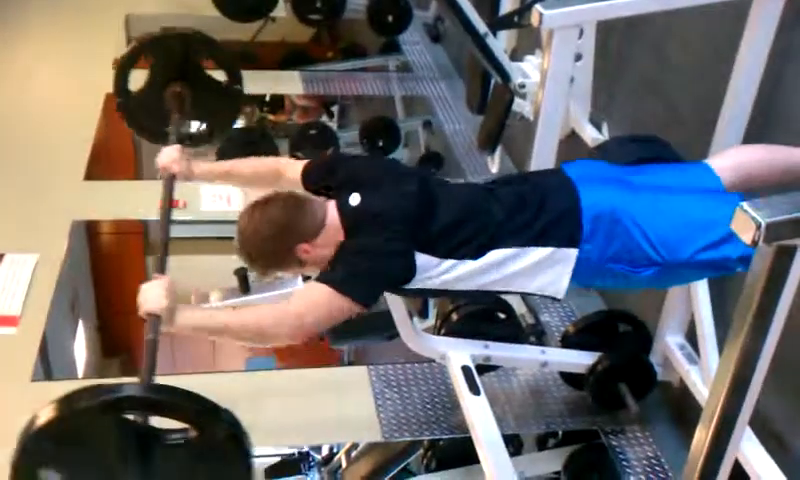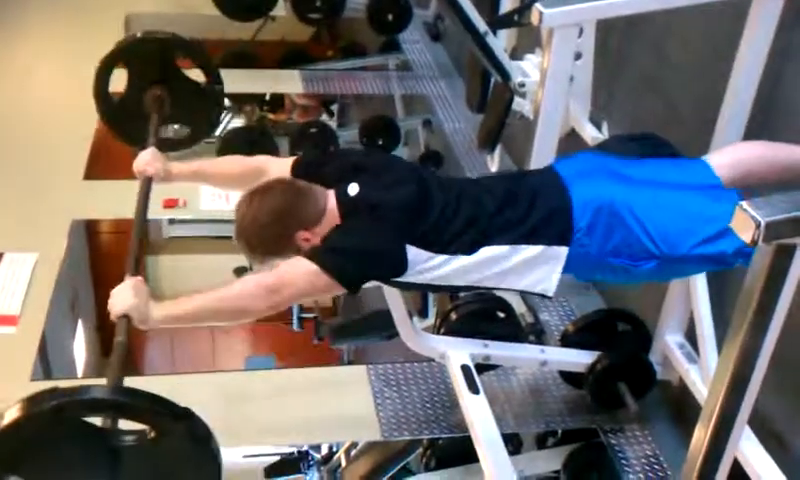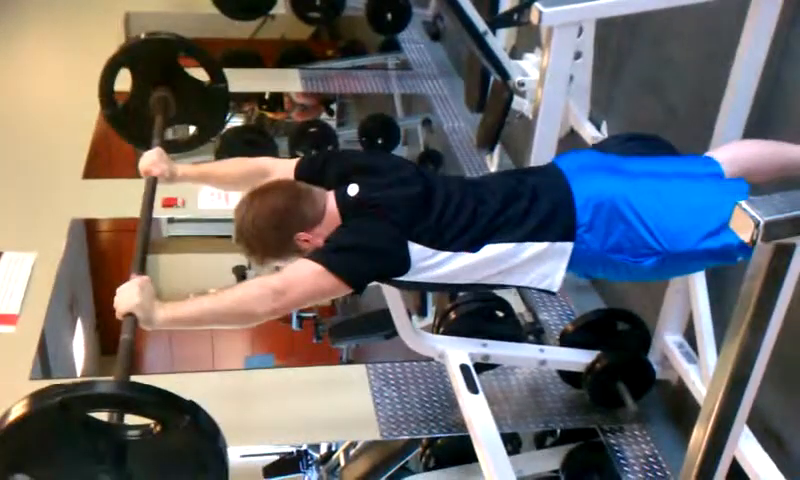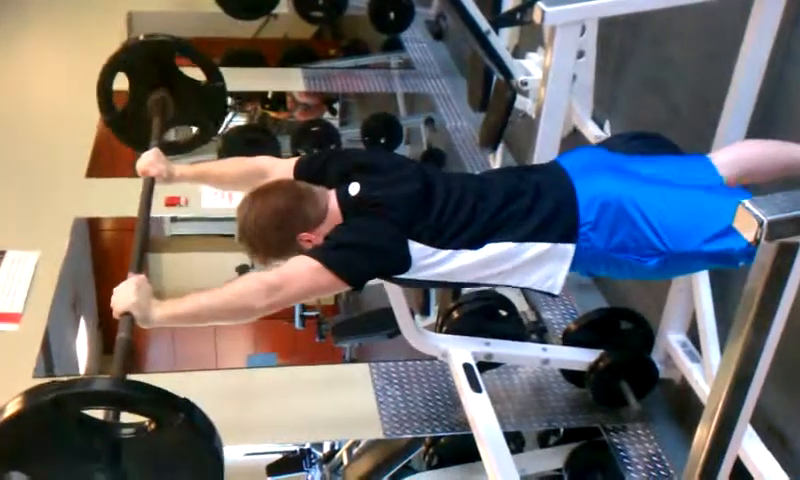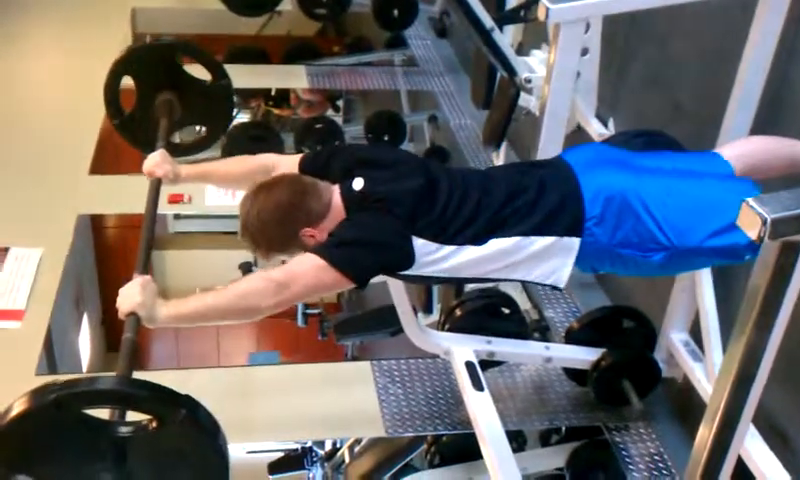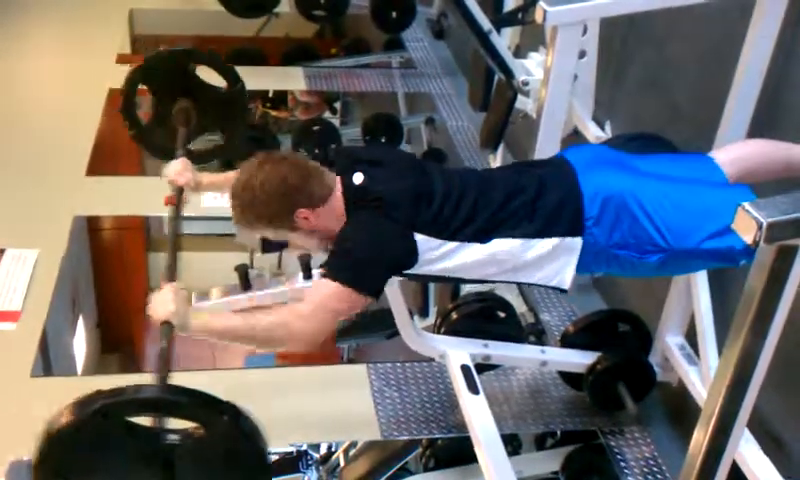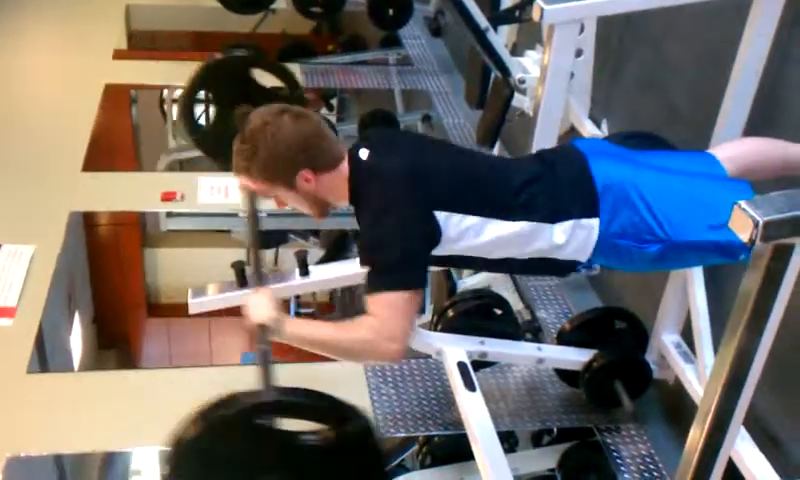
dt=0.2s
person 1, frame 1
left shoulder: (376, 245)
right shoulder: (351, 175)
left elbow: (292, 321)
right elbow: (280, 170)
left wrist: (177, 314)
right wrist: (195, 168)
left hip: (587, 237)
right hip: (569, 190)
right knee: (717, 178)
person 1, frame 2
left shoulder: (368, 238)
right shoulder: (348, 169)
left elbow: (269, 294)
right elbow: (263, 169)
left wrist: (152, 311)
right wrist: (174, 168)
left hip: (582, 232)
right hip: (567, 184)
right knee: (715, 175)
person 1, frame 3
left shoulder: (371, 236)
right shoulder: (348, 170)
left elbow: (276, 297)
right elbow: (267, 169)
left wrist: (157, 310)
right wrist: (179, 169)
left hip: (584, 228)
right hip: (568, 179)
right knee: (717, 171)
person 1, frame 4
left shoulder: (372, 235)
right shoulder: (348, 169)
left elbow: (272, 292)
right elbow: (266, 168)
left wrist: (154, 310)
right wrist: (177, 170)
left hip: (587, 227)
right hip: (570, 177)
right knee: (719, 173)
person 1, frame 5
left shoulder: (375, 230)
right shoulder: (353, 165)
left elbow: (276, 290)
right elbow: (270, 165)
left wrist: (159, 310)
right wrist: (182, 170)
left hip: (594, 224)
right hip: (577, 174)
right knee: (724, 166)
person 1, frame 6
left shoulder: (378, 233)
right shoulder: (354, 166)
left elbow: (303, 326)
right elbow: (281, 175)
left wrist: (188, 318)
right wrist: (202, 179)
left hip: (593, 225)
right hip: (577, 175)
right knee: (718, 171)
person 1, frame 7
left shoulder: (390, 218)
right shoulder: (366, 148)
left elbow: (384, 340)
left wrist: (280, 323)
right wrist: (262, 170)
left hip: (599, 217)
right hip: (581, 168)
right knee: (719, 168)
